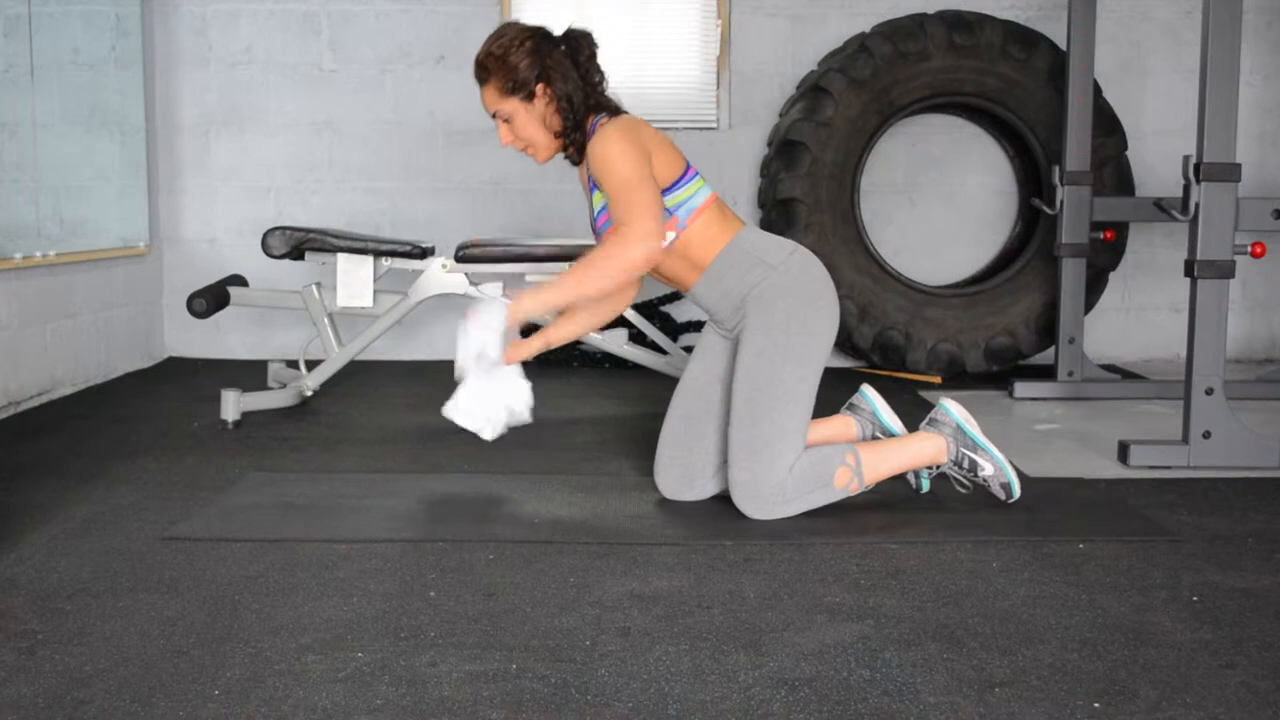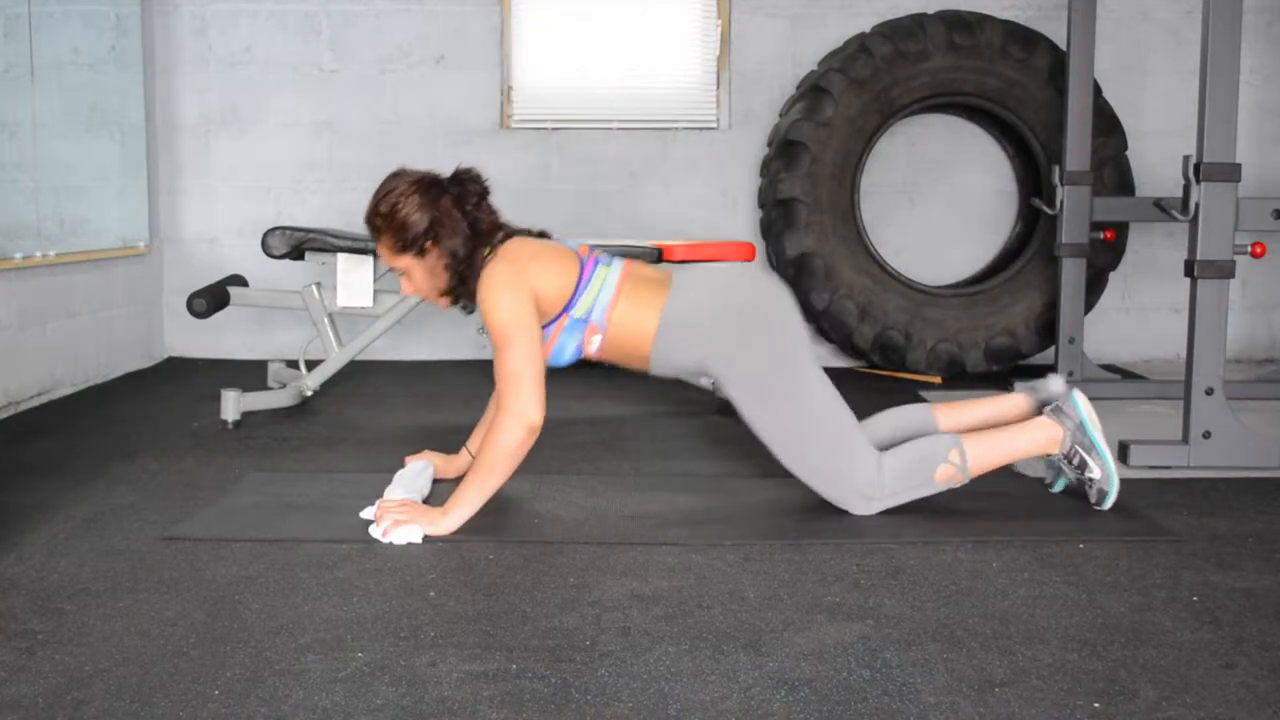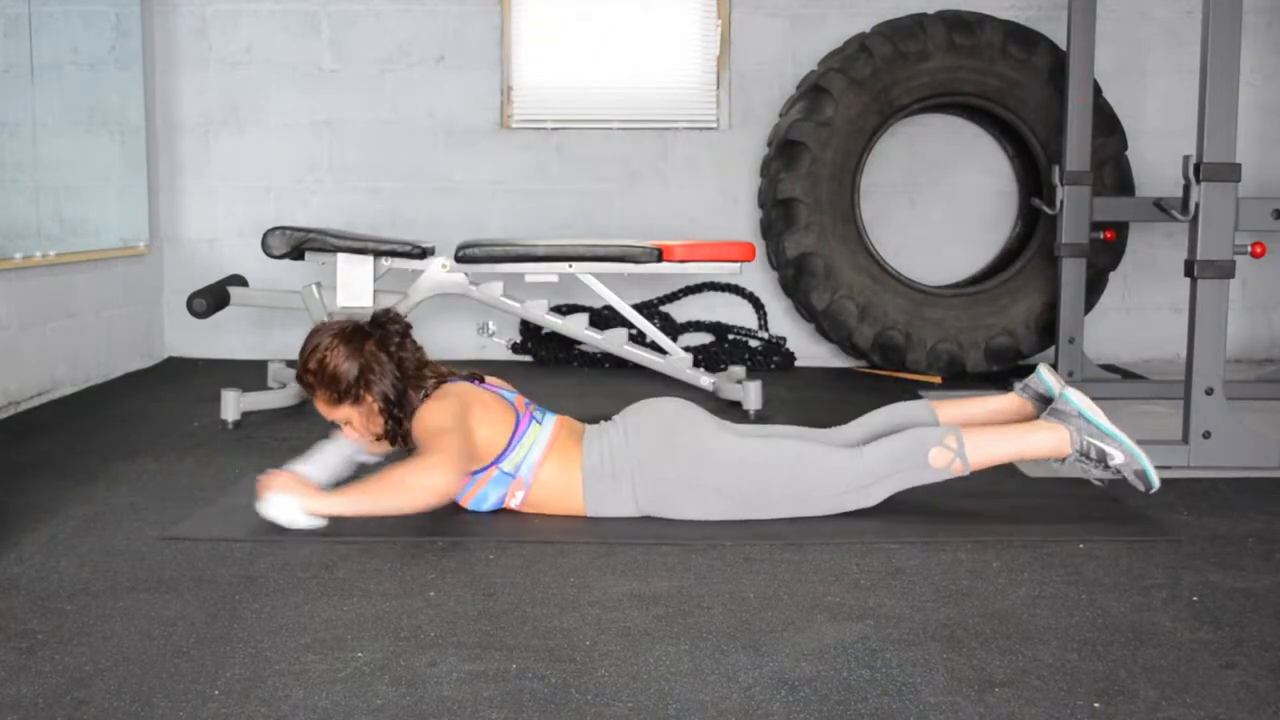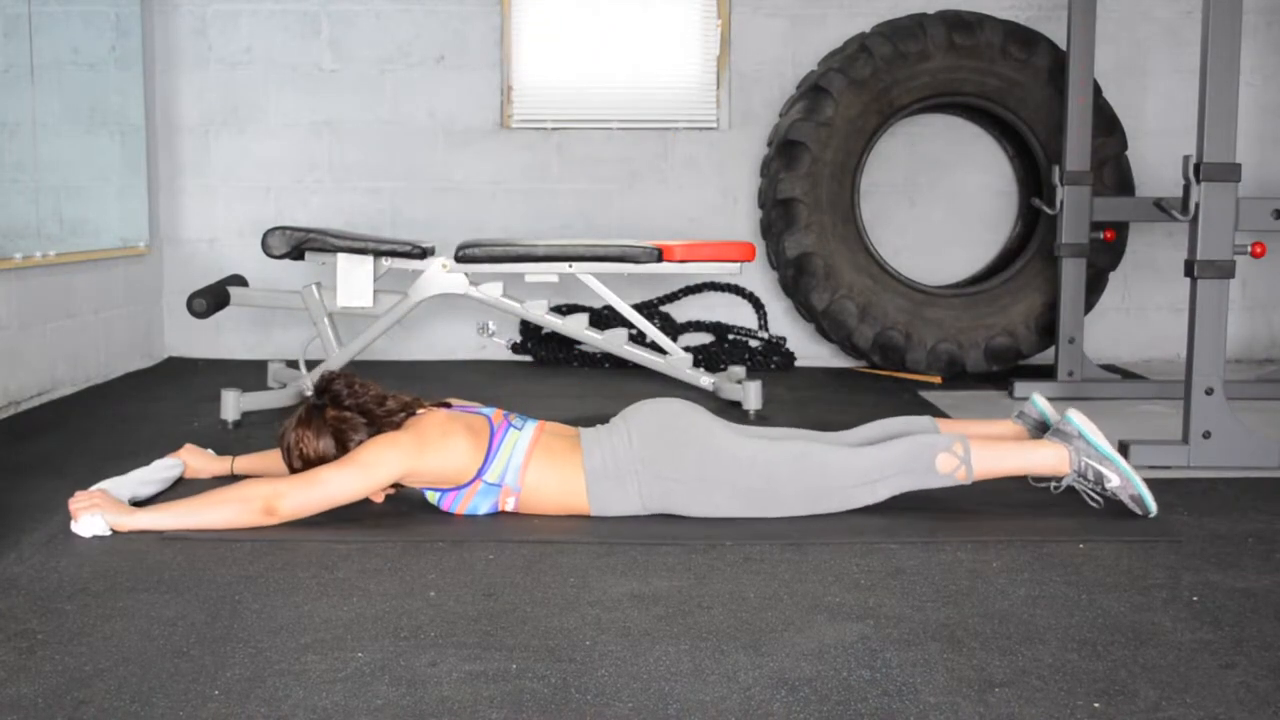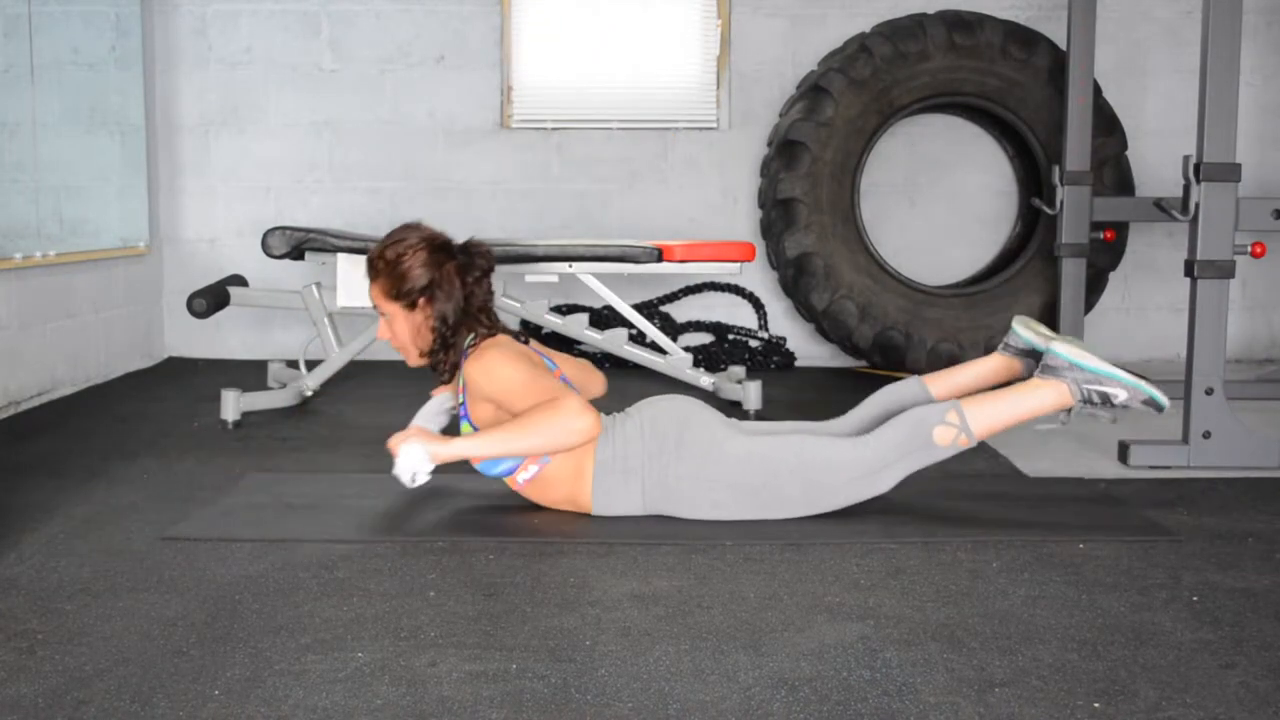
dt=1s
person 1, frame 1
left shoulder: (613, 141)
right shoulder: (595, 159)
left elbow: (640, 246)
right elbow: (618, 288)
left wrist: (528, 303)
right wrist: (532, 344)
left hip: (783, 294)
right hip: (741, 315)
left knee: (761, 495)
right knee: (679, 483)
left ankle: (940, 443)
right ankle: (855, 426)
person 1, frame 2
left shoulder: (499, 278)
right shoulder: (507, 257)
left elbow: (525, 417)
right elbow: (517, 373)
left wrist: (449, 514)
right wrist: (463, 457)
left hip: (736, 329)
right hip: (735, 305)
left knee: (862, 488)
right knee: (844, 450)
left ankle: (1054, 431)
right ankle: (1029, 401)
person 1, frame 3
left shoulder: (434, 415)
right shoulder: (440, 384)
left elbow: (439, 479)
left wrist: (327, 499)
right wrist: (372, 446)
left hip: (663, 470)
right hip: (655, 436)
left knee: (868, 475)
right knee: (847, 445)
left ankle: (1062, 437)
right ankle: (1029, 400)
person 1, frame 4
left shoulder: (407, 448)
right shoulder: (413, 418)
left elbow: (276, 507)
right elbow: (314, 453)
left wrist: (126, 515)
right wrist: (217, 458)
left hip: (659, 465)
right hip: (655, 437)
left knee: (869, 477)
right knee: (850, 451)
left ankle: (1060, 455)
right ankle: (1033, 432)
person 1, frame 5
left shoulder: (486, 364)
right shoulder: (492, 346)
left elbow: (573, 421)
left wrist: (447, 445)
left hip: (675, 471)
right hip: (665, 435)
left knee: (879, 462)
right knee: (852, 439)
left ankle: (1066, 387)
right ankle: (1014, 356)
